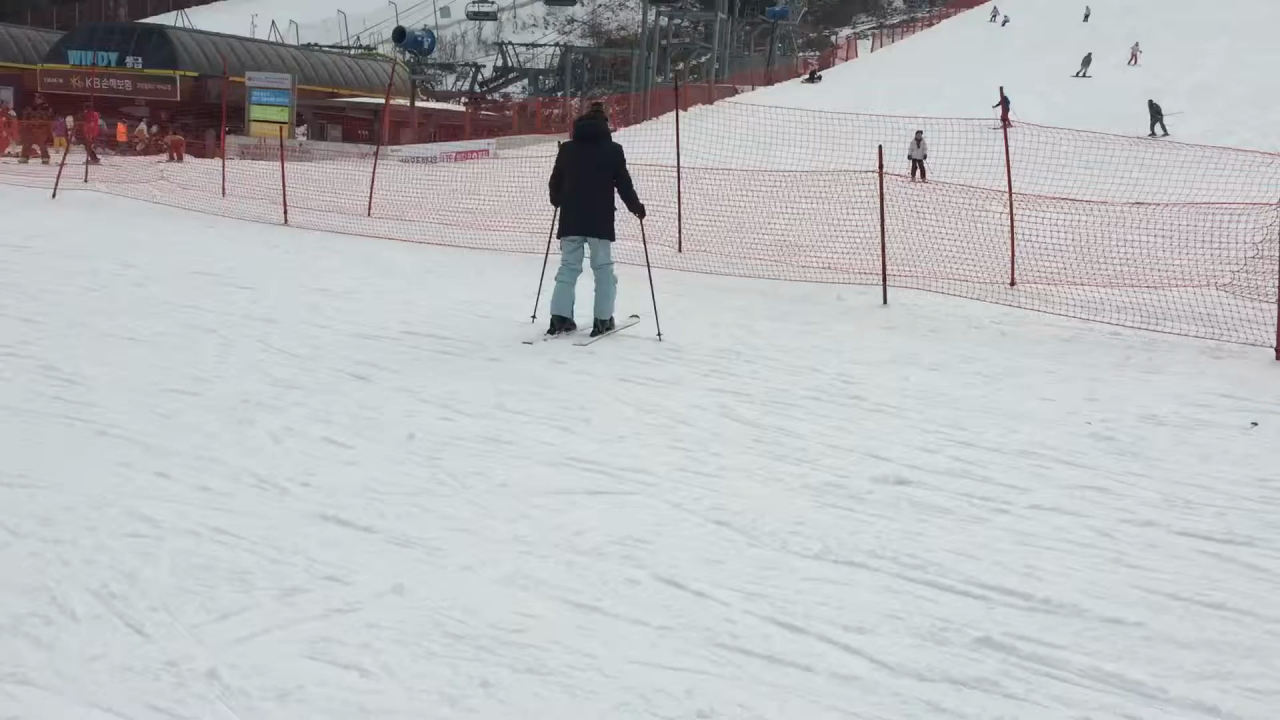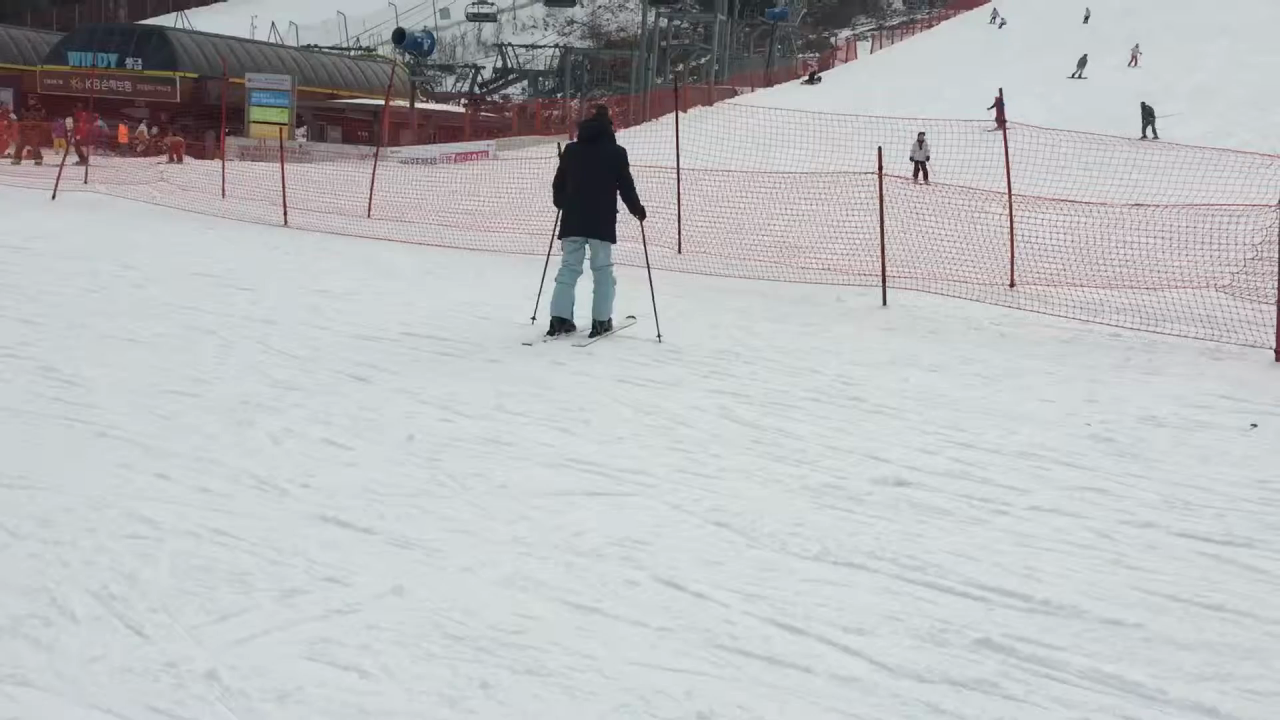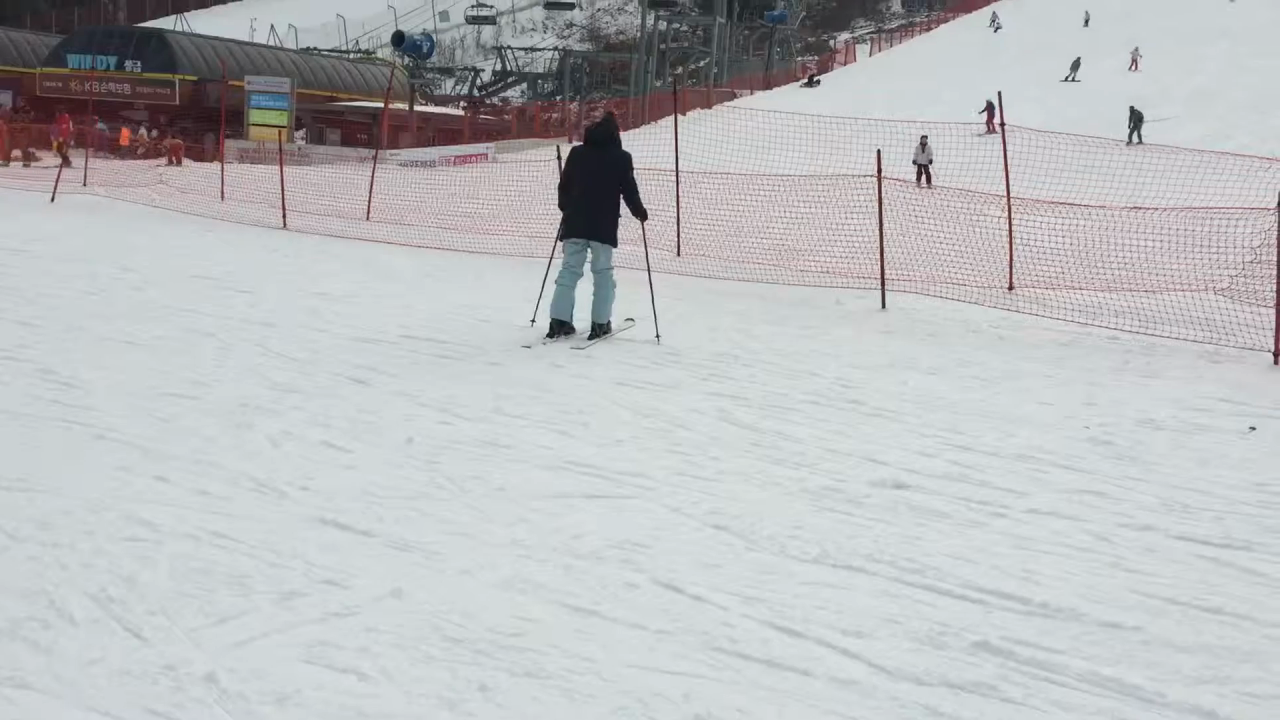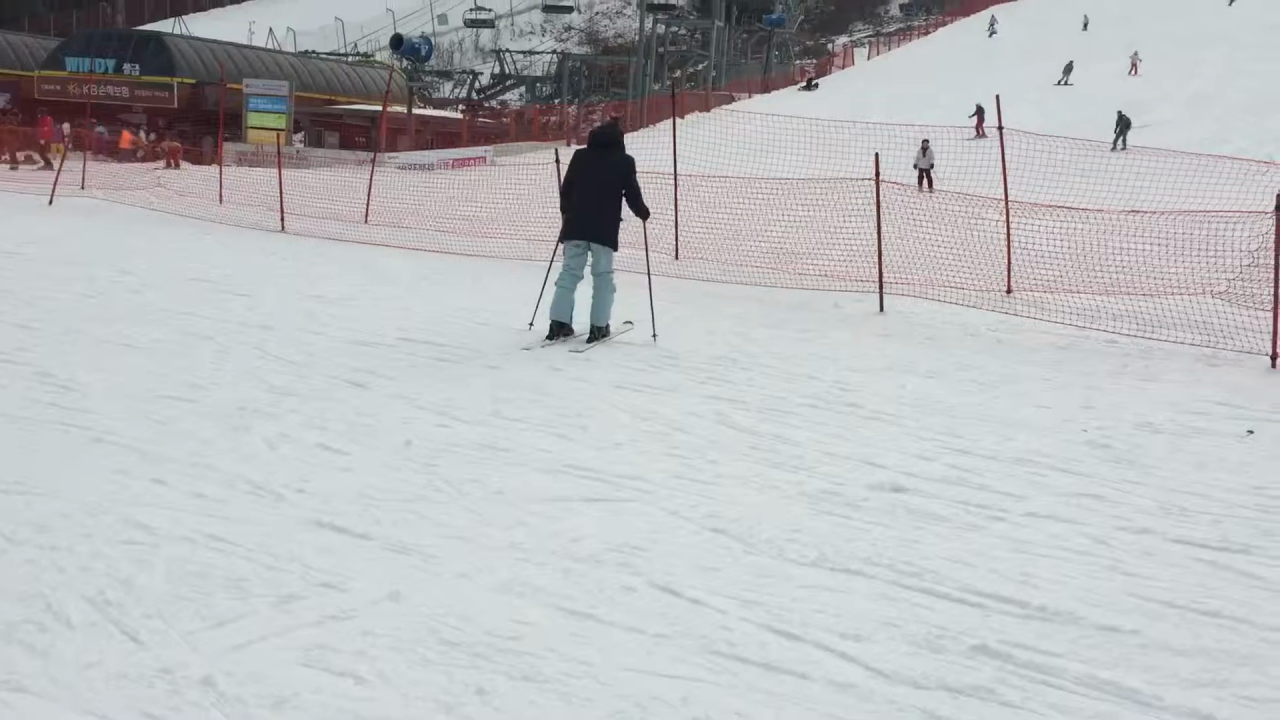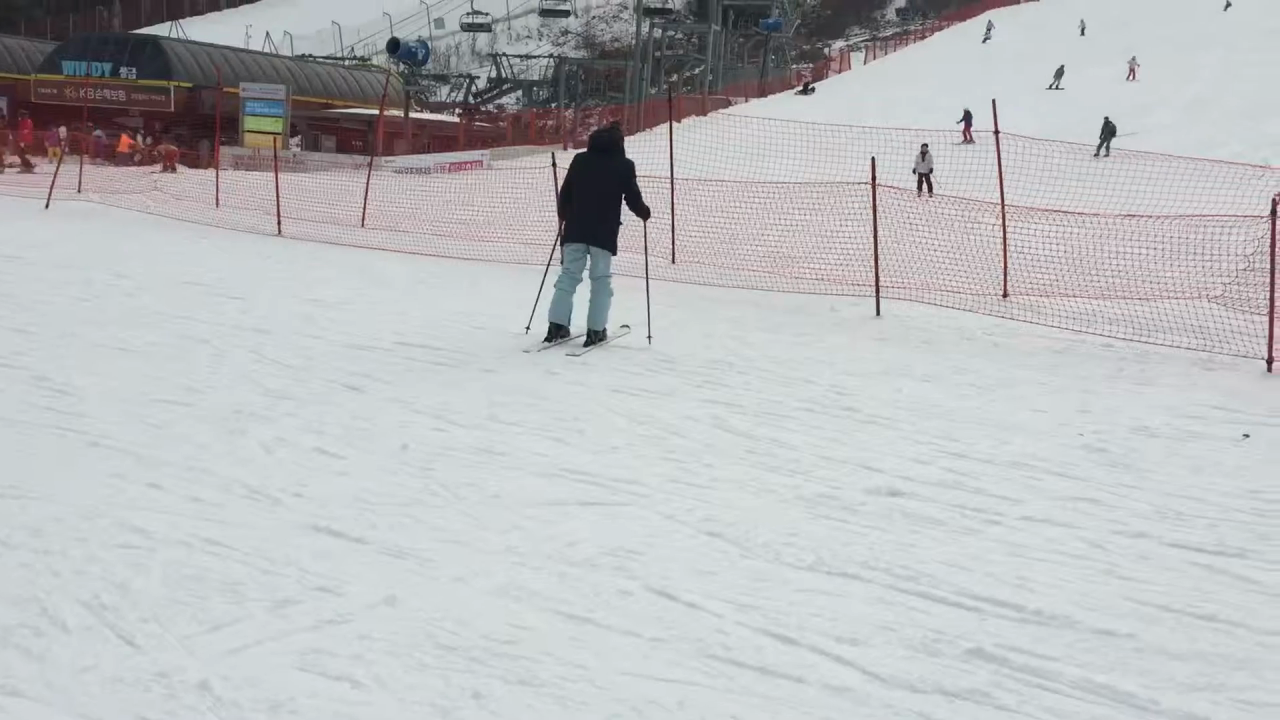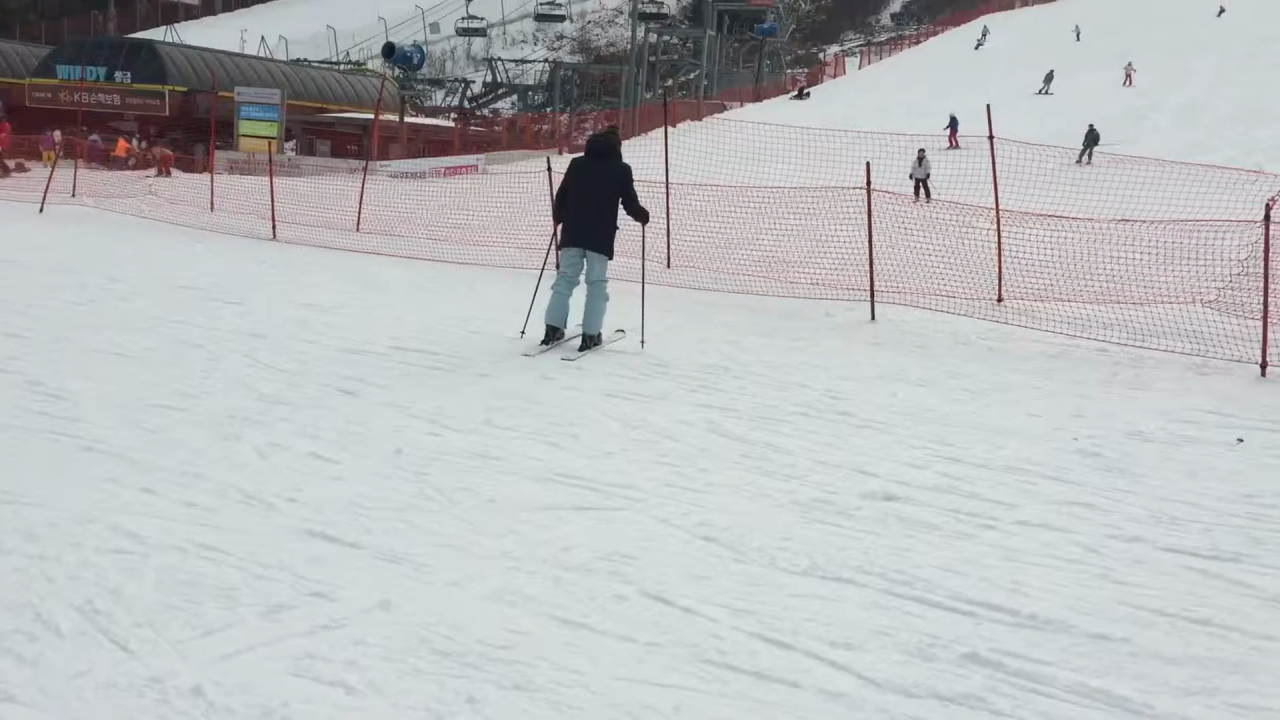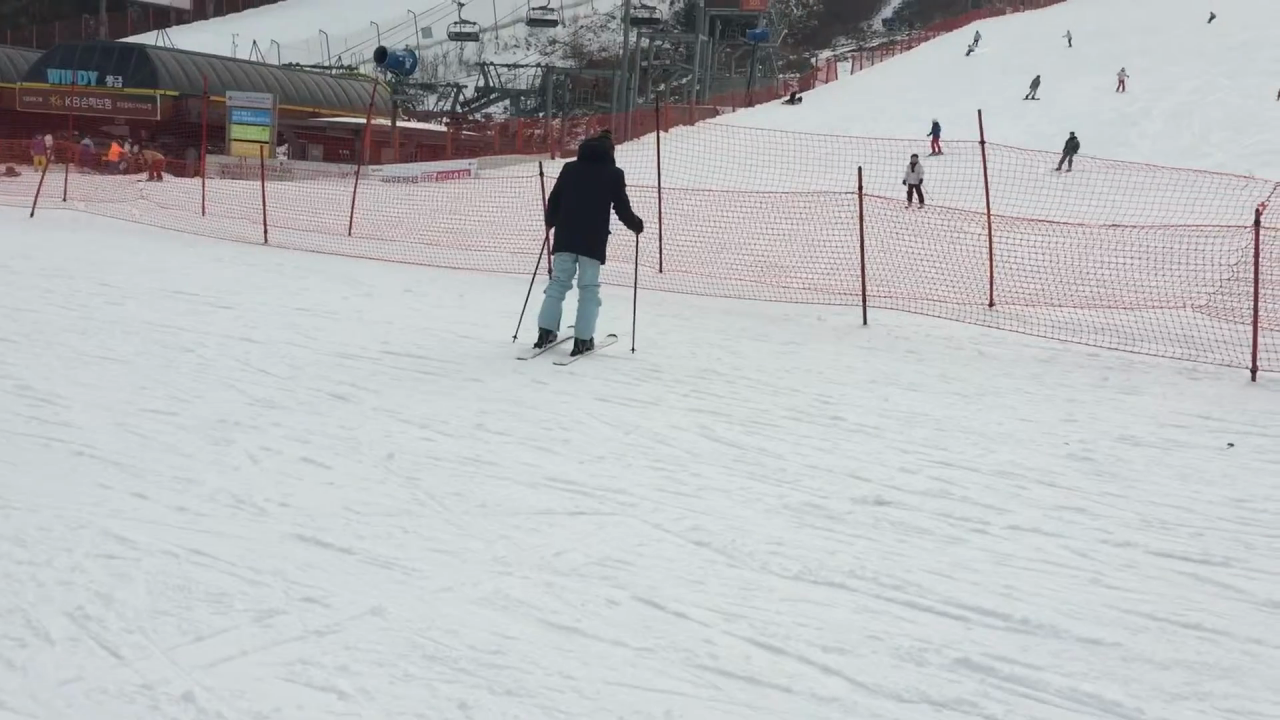
dt=0.1s
person 1, frame 1
left shoulder: (567, 148)
right shoulder: (613, 150)
left elbow: (555, 182)
right elbow: (623, 183)
left wrist: (558, 201)
right wrist: (636, 207)
left hip: (571, 217)
right hip: (600, 219)
left knee: (568, 266)
right knee: (603, 268)
left ankle: (560, 317)
right ankle: (603, 319)
person 1, frame 2
left shoulder: (571, 149)
right shoulder: (616, 152)
left elbow: (559, 183)
right elbow: (625, 186)
left wrist: (562, 204)
right wrist: (637, 209)
left hip: (573, 219)
right hip: (602, 221)
left knee: (569, 268)
right knee: (602, 270)
left ankle: (560, 319)
right ankle: (601, 320)
person 1, frame 3
left shoulder: (577, 152)
right shoulder: (621, 157)
left elbow: (564, 186)
right elbow: (629, 190)
left wrist: (566, 208)
right wrist: (640, 212)
left hip: (575, 221)
right hip: (604, 224)
left knee: (569, 270)
right knee: (602, 272)
left ankle: (559, 321)
right ankle: (600, 323)
person 1, frame 4
left shoulder: (580, 156)
right shoulder: (625, 161)
left elbow: (566, 188)
right elbow: (632, 193)
left wrist: (567, 212)
right wrist: (642, 212)
left hip: (577, 224)
right hip: (605, 227)
left knee: (569, 272)
right knee: (602, 276)
left ankle: (559, 323)
right ankle: (599, 326)
person 1, frame 5
left shoulder: (580, 159)
right shoulder: (624, 165)
left elbow: (566, 191)
right elbow: (633, 198)
left wrist: (564, 215)
right wrist: (644, 212)
left hip: (576, 228)
right hip: (604, 230)
left knee: (568, 275)
right knee: (600, 279)
left ankle: (557, 326)
right ankle: (595, 330)
person 1, frame 6
left shoulder: (577, 164)
right shoulder: (622, 169)
left elbow: (562, 195)
right elbow: (630, 202)
left wrist: (558, 218)
right wrist: (642, 216)
left hip: (573, 232)
right hip: (601, 235)
left knee: (565, 278)
right knee: (596, 283)
left ankle: (553, 328)
right ankle: (590, 334)
person 1, frame 7
left shoulder: (569, 168)
right shoulder: (614, 173)
left elbow: (554, 198)
right elbow: (622, 207)
left wrist: (550, 220)
right wrist: (635, 224)
left hip: (566, 236)
right hip: (593, 239)
left knee: (558, 283)
right knee: (588, 288)
left ankle: (546, 331)
right ankle: (583, 339)
